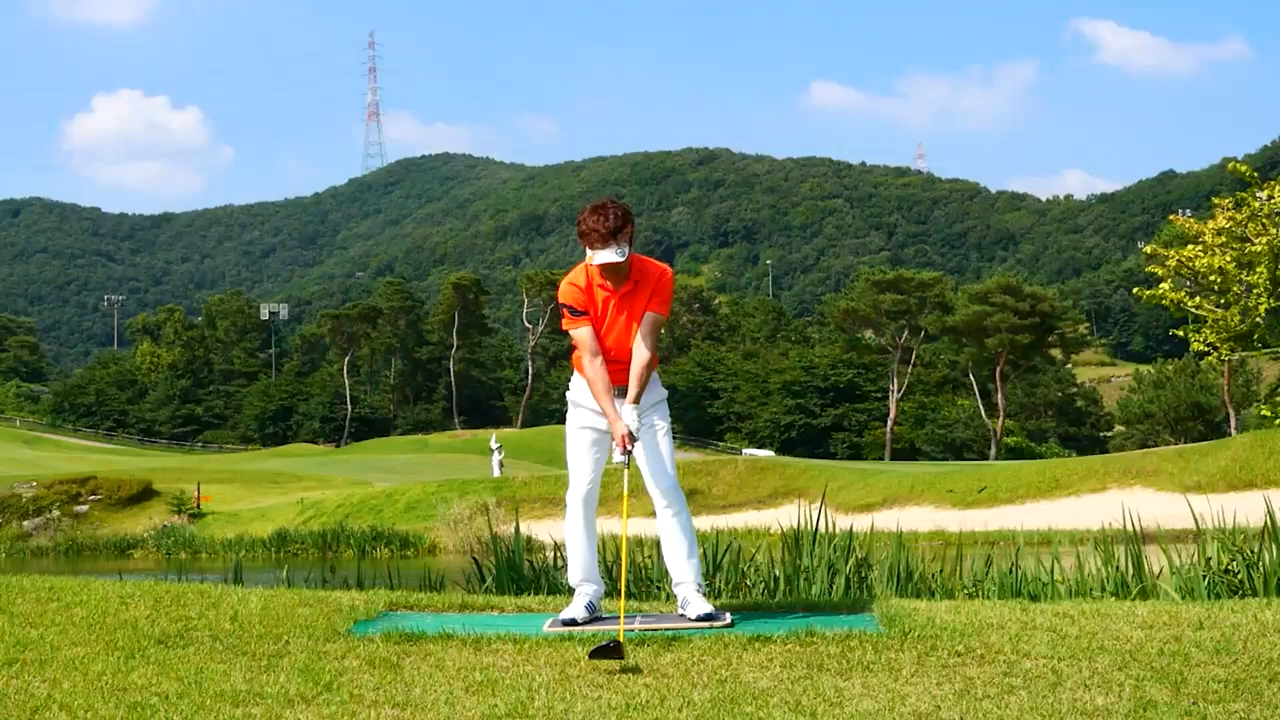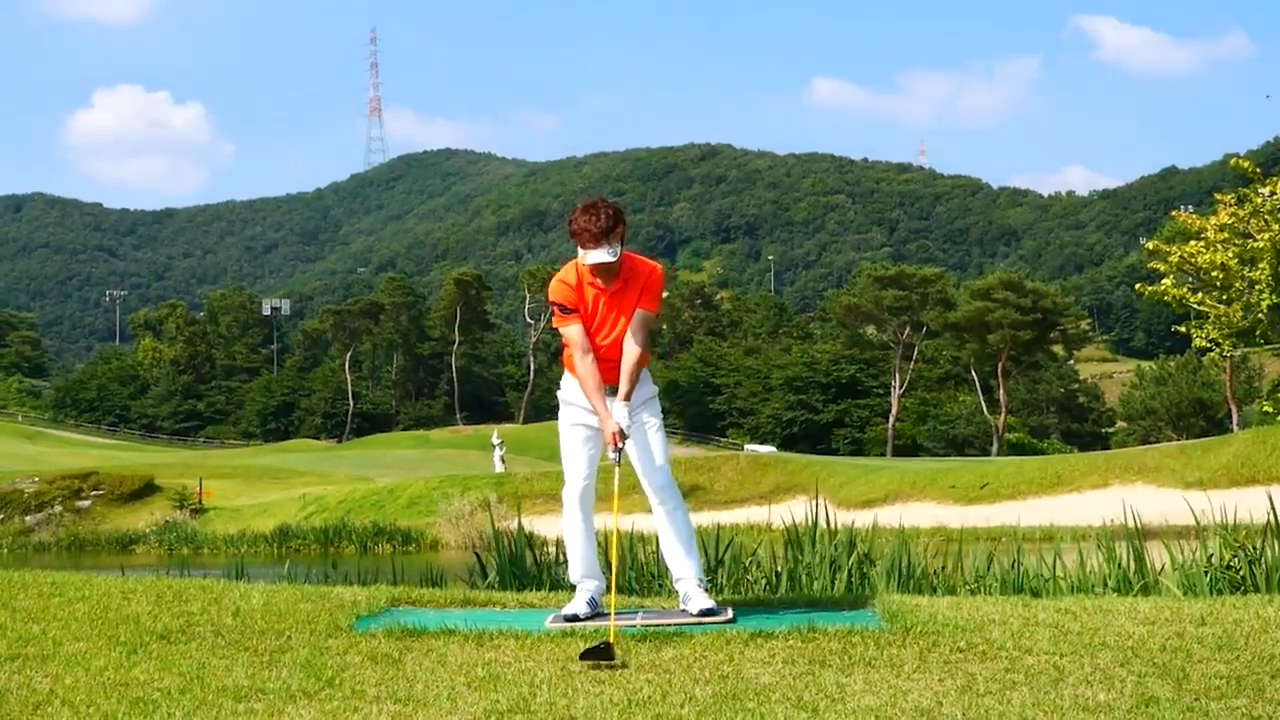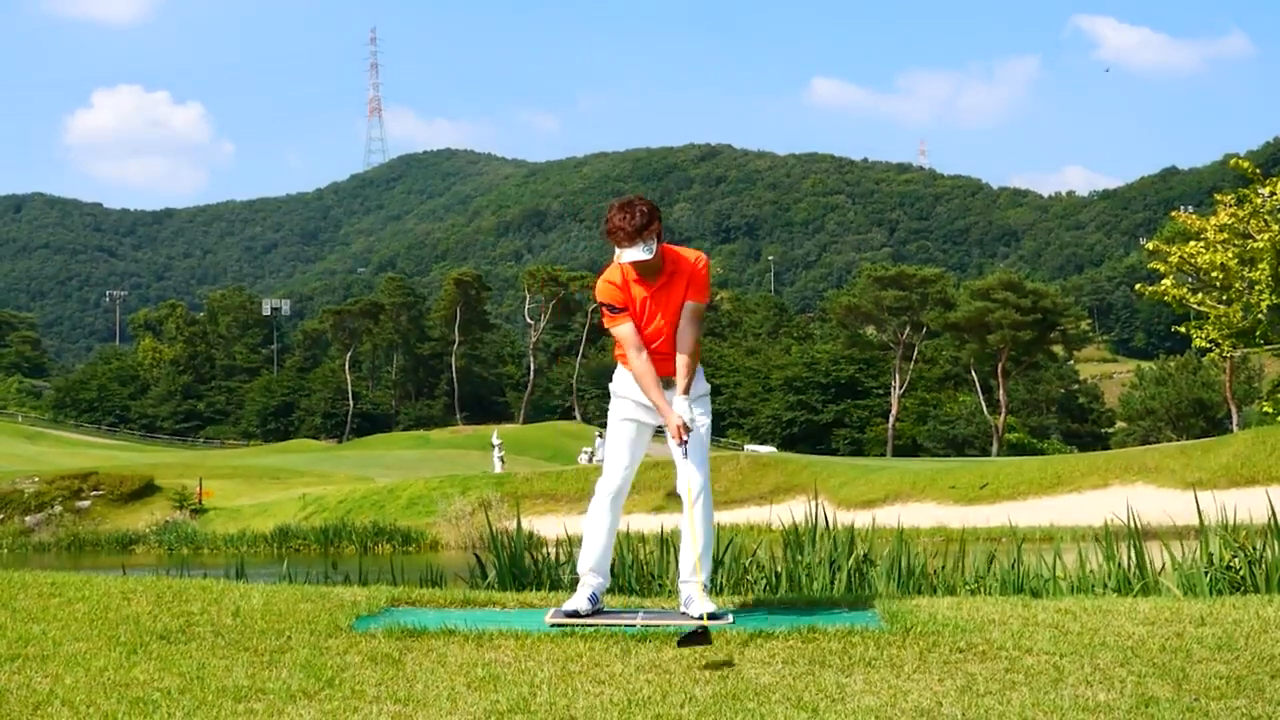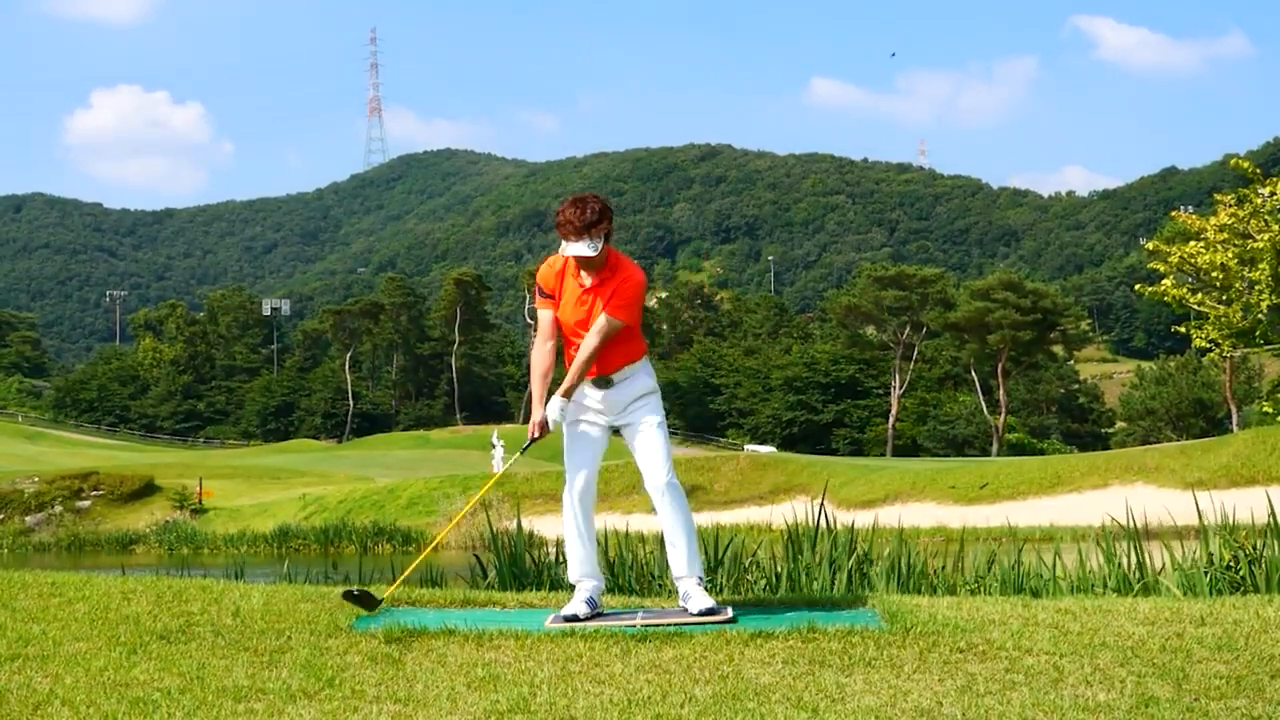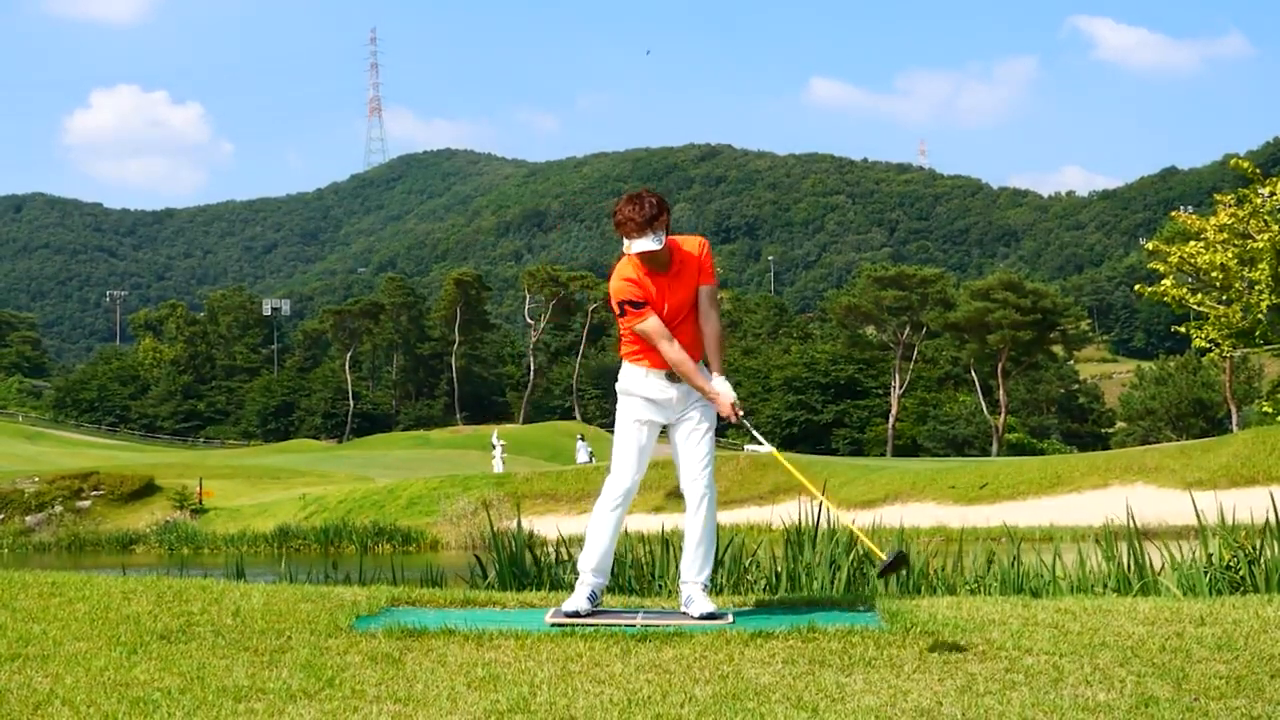
dt=1s
person 1, frame 1
left shoulder: (659, 276)
right shoulder: (573, 287)
left elbow: (645, 344)
right elbow: (592, 357)
left wrist: (632, 406)
right wrist: (613, 418)
left hip: (645, 392)
right hip: (589, 394)
left knee: (667, 489)
right knee: (581, 493)
left ankle: (689, 590)
right ankle: (586, 593)
person 1, frame 2
left shoulder: (649, 273)
right shoulder: (564, 284)
left elbow: (635, 341)
right elbow: (582, 356)
left wrist: (623, 404)
right wrist: (603, 417)
left hip: (635, 389)
right hip: (580, 393)
left knee: (661, 485)
right knee: (577, 490)
left ankle: (690, 585)
right ankle: (587, 588)
person 1, frame 3
left shoulder: (694, 264)
right shoulder: (611, 284)
left elbow: (688, 333)
right elbow: (636, 352)
left wrist: (685, 395)
right wrist: (666, 413)
left hip: (685, 384)
right hip: (633, 386)
left knee: (696, 484)
right knee: (612, 484)
left ankle: (694, 589)
right ankle: (591, 584)
person 1, frame 4
left shoulder: (630, 278)
right shoulder: (551, 272)
left elbow: (595, 343)
right elbow: (546, 342)
left wrist: (561, 398)
right wrist: (537, 405)
left hip: (633, 385)
right hip: (583, 391)
left knee: (662, 481)
right knee: (577, 490)
left ankle: (689, 583)
right ankle: (587, 588)
person 1, frame 5
left shoulder: (696, 250)
right shoulder: (624, 282)
left elbow: (708, 317)
right elbow: (666, 346)
left wrist: (720, 380)
right wrist: (713, 392)
left hip: (693, 384)
right hip: (642, 385)
left knee: (700, 488)
right knee: (621, 486)
left ankle: (693, 588)
right ankle: (589, 584)
